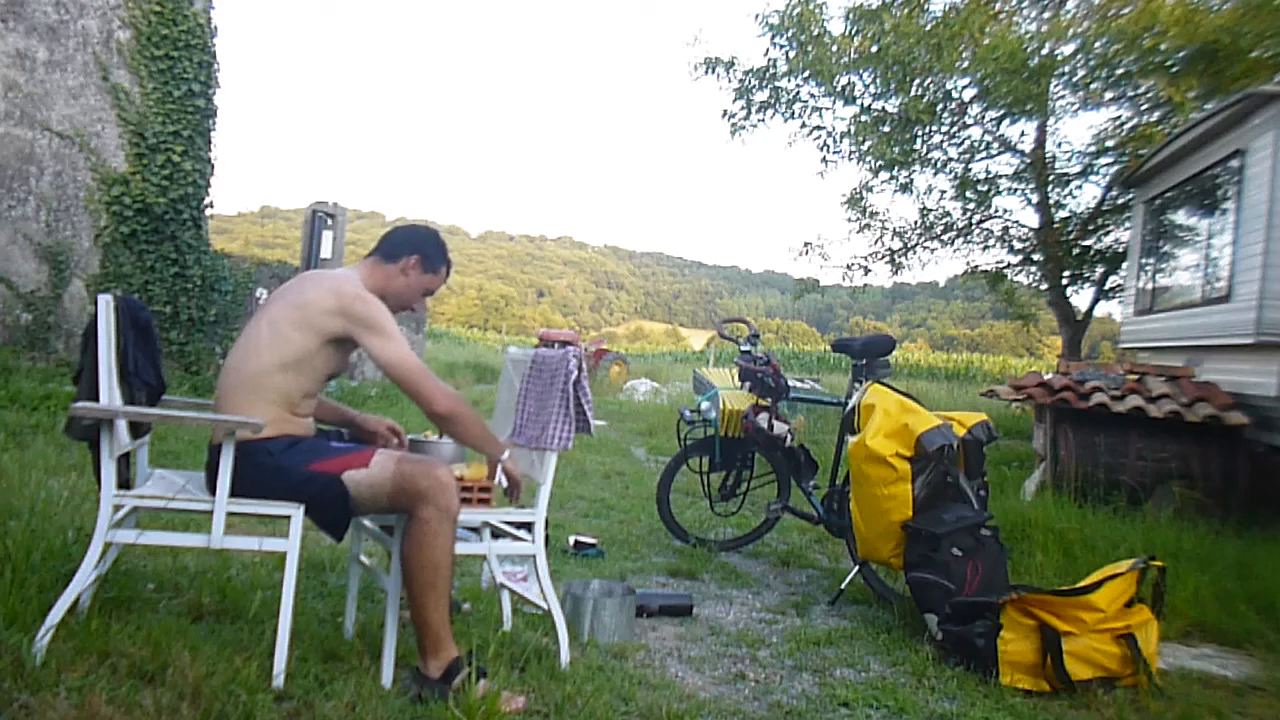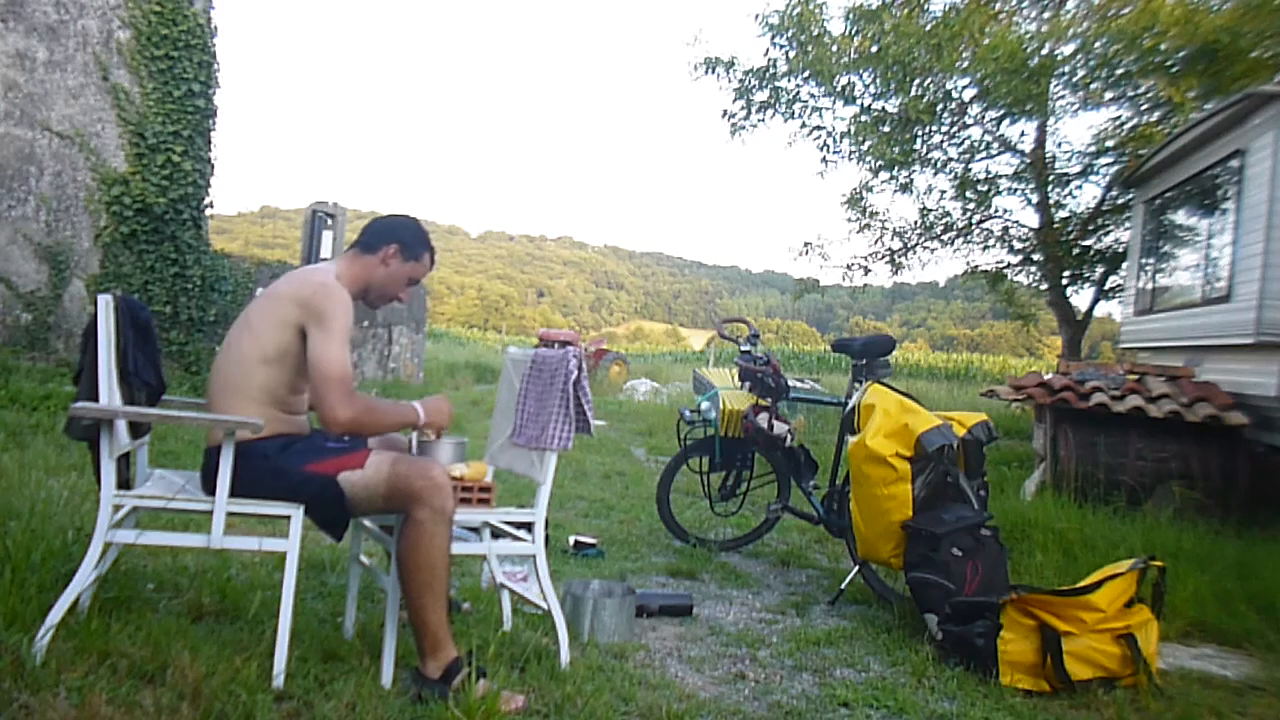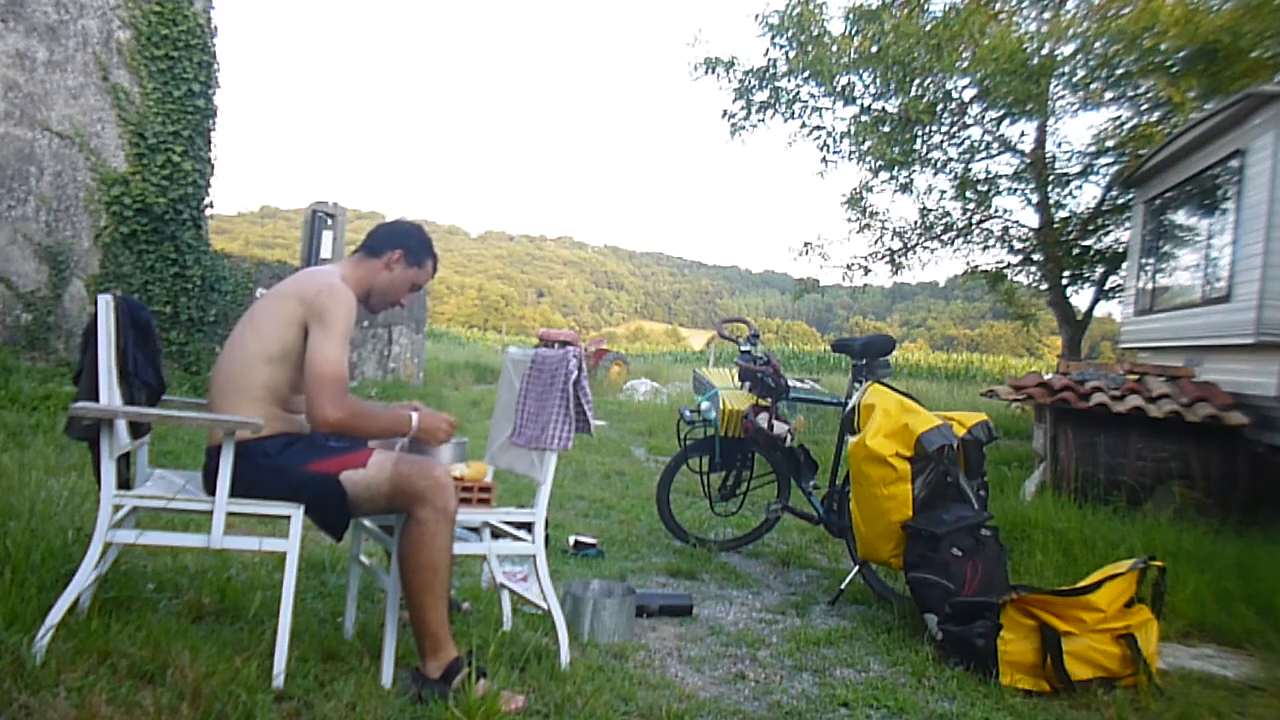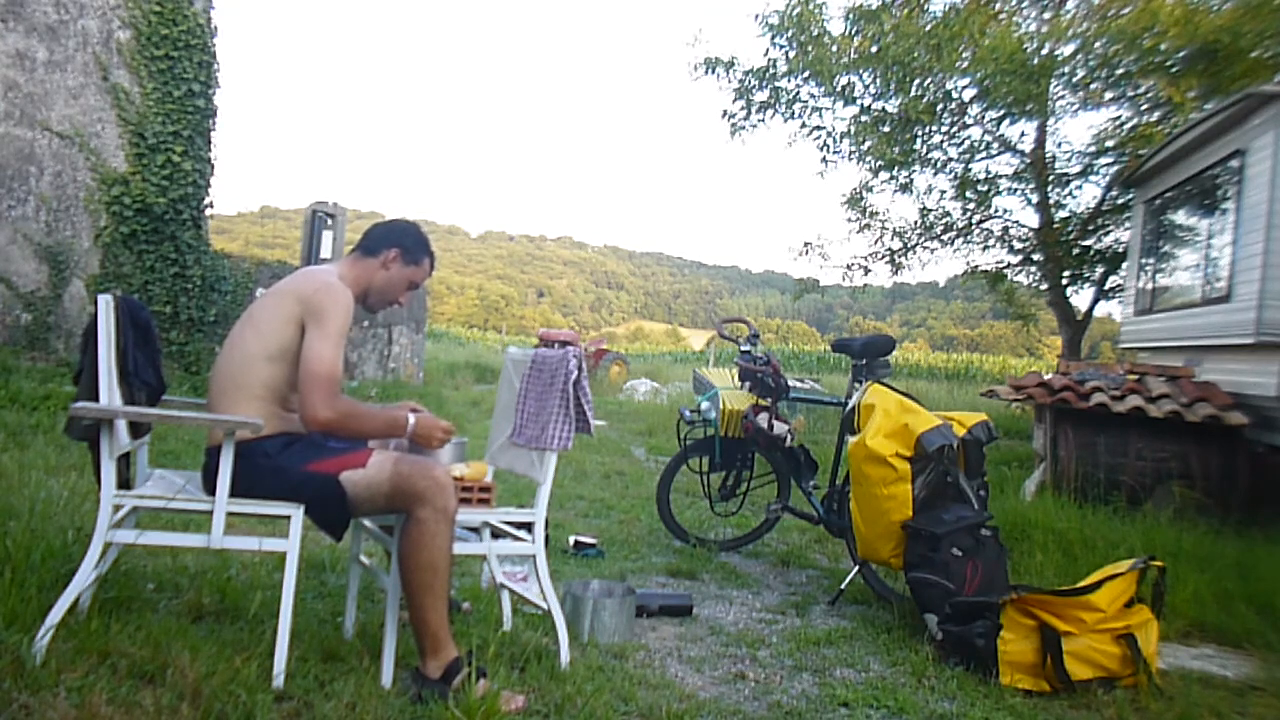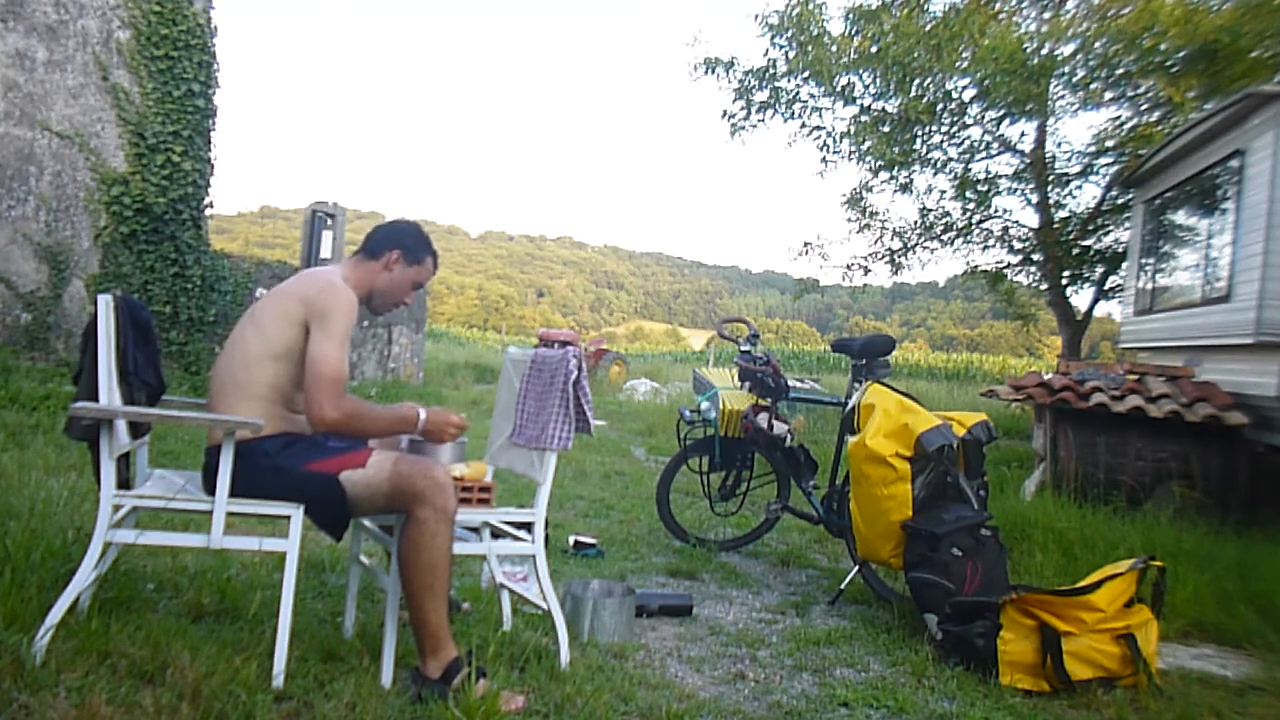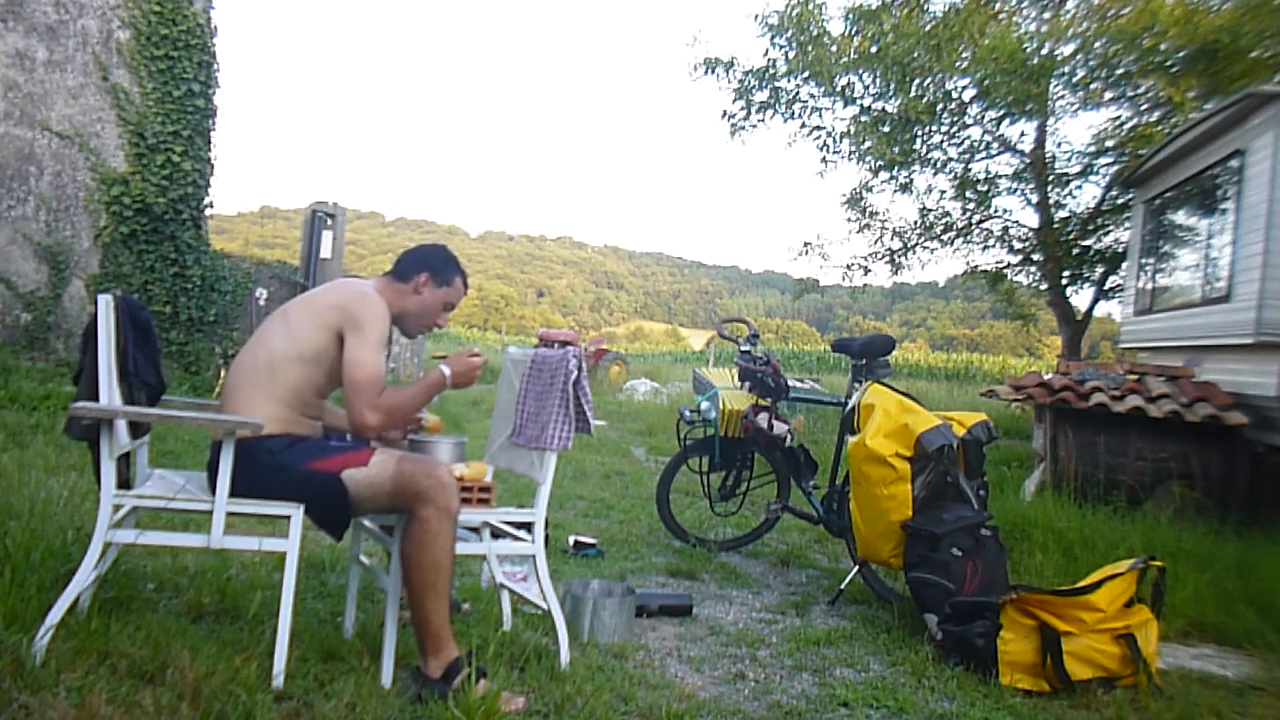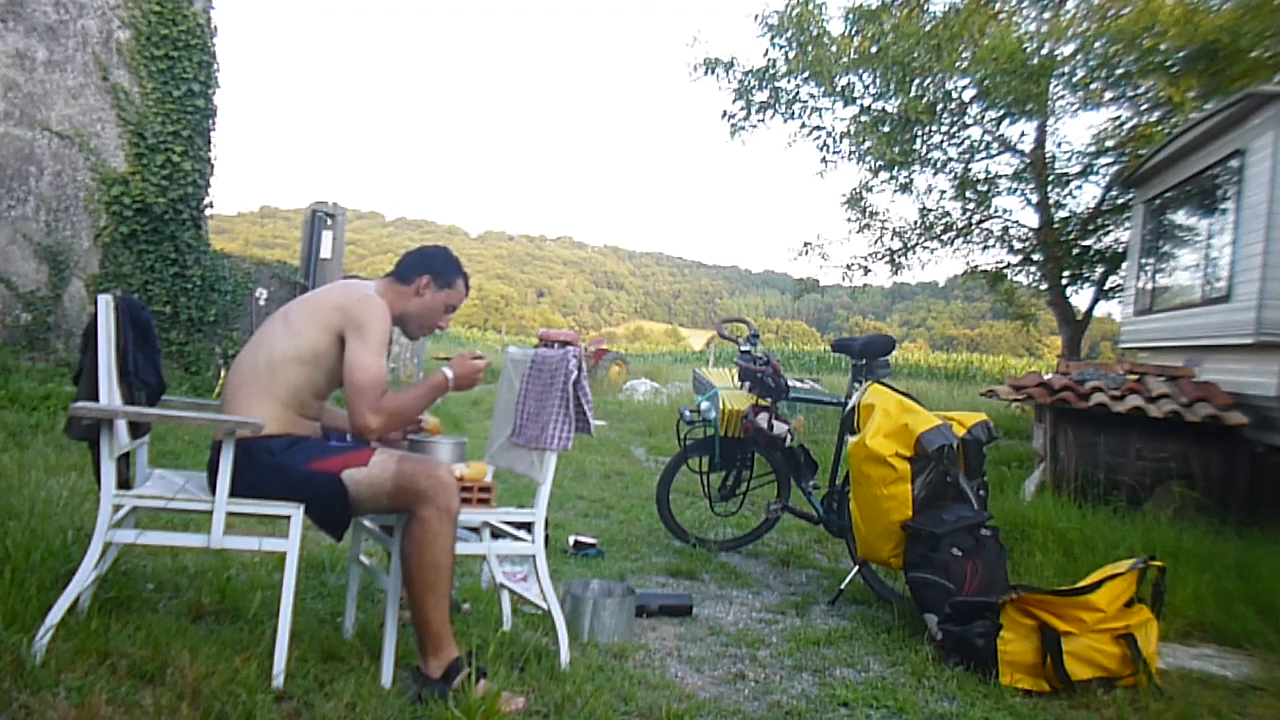
dt=0.7s
person 1, frame 1
left shoulder: (320, 286)
right shoulder: (356, 302)
right elbow: (439, 402)
left wrist: (354, 420)
right wrist: (499, 453)
left hip: (259, 447)
right hip: (262, 457)
left knee: (405, 457)
right knee: (433, 484)
left ankle: (426, 595)
right ankle: (439, 669)
person 1, frame 2
left shoulder: (313, 284)
right shoulder: (328, 294)
right elbow: (340, 415)
left wrist: (402, 415)
right wrist: (418, 412)
left hip: (262, 447)
right hip: (256, 458)
left knee: (403, 457)
right knee: (427, 485)
left ankle: (426, 595)
right ankle: (439, 669)
person 1, frame 3
left shoulder: (316, 285)
right shoulder: (334, 294)
right elbow: (329, 414)
left wrist: (391, 414)
right wrist: (411, 424)
left hip: (261, 448)
right hip: (259, 456)
left knee: (396, 457)
right knee: (430, 485)
left ankle: (426, 596)
right ankle: (439, 669)
person 1, frame 4
left shoulder: (313, 284)
right shoulder: (331, 291)
right elbow: (320, 412)
left wrist: (388, 416)
right wrist: (407, 426)
left hip: (255, 451)
right hip: (259, 456)
left knee: (390, 451)
right knee: (430, 485)
left ankle: (427, 594)
right ankle: (439, 670)
person 1, frame 5
left shoulder: (317, 286)
right shoulder: (335, 294)
right elbow: (328, 413)
left wrist: (398, 420)
right wrist: (418, 419)
left hip: (253, 450)
right hip: (259, 457)
left knee: (395, 455)
right knee: (430, 485)
left ankle: (425, 594)
right ankle: (439, 670)
person 1, frame 6
left shoulder: (348, 298)
right shoulder: (367, 303)
right elbow: (368, 416)
left wrist: (381, 430)
right wrist: (443, 376)
left hip: (260, 450)
right hip: (264, 455)
left knee: (411, 469)
right knee: (434, 485)
left ankle: (428, 598)
right ankle: (440, 668)
person 1, frame 7
left shoulder: (349, 300)
right shoulder: (369, 306)
right elbow: (369, 418)
left wrist: (385, 431)
right wrist: (445, 378)
left hip: (260, 449)
right hip: (264, 455)
left knee: (411, 469)
right knee: (434, 484)
left ankle: (427, 600)
right ankle: (440, 669)
